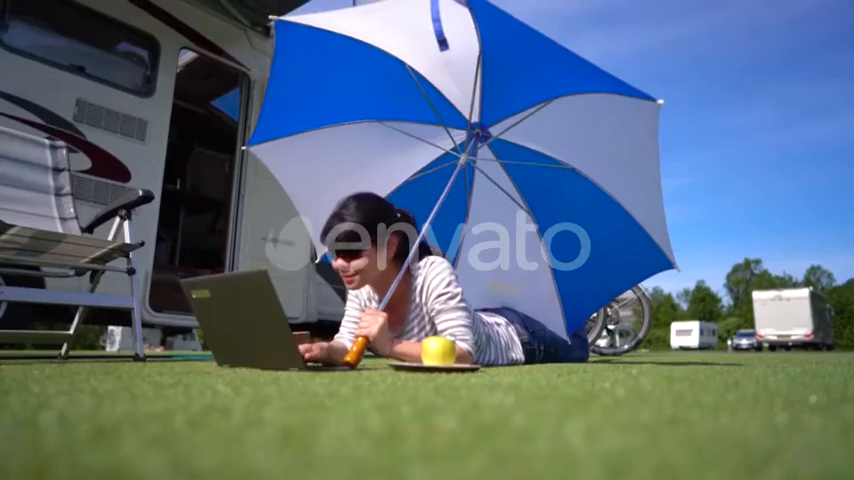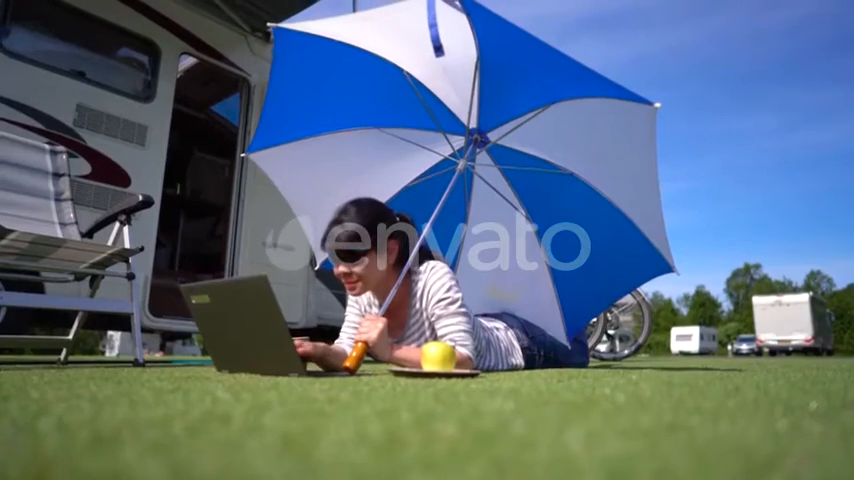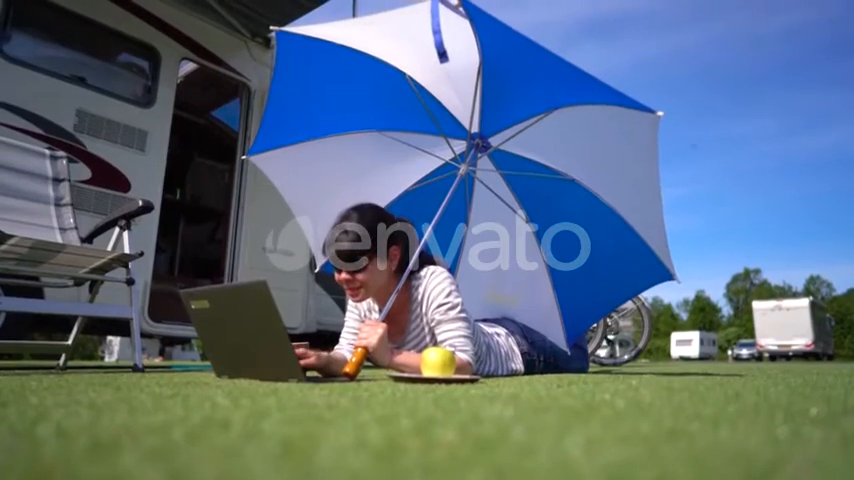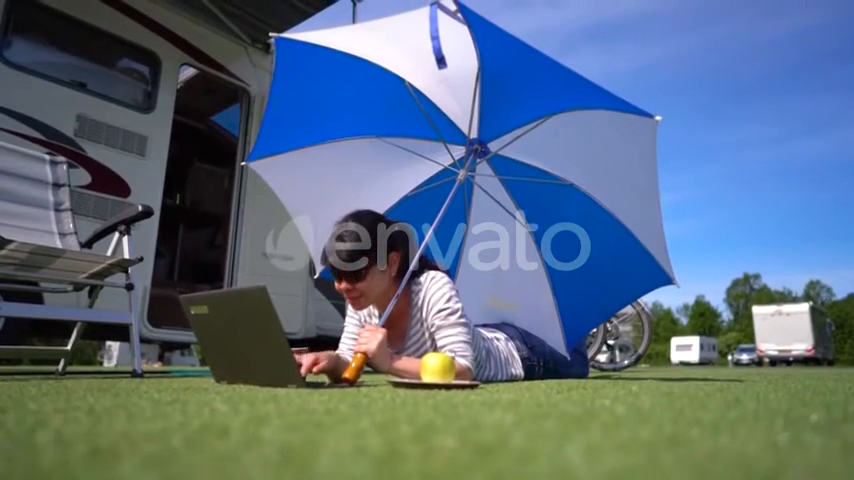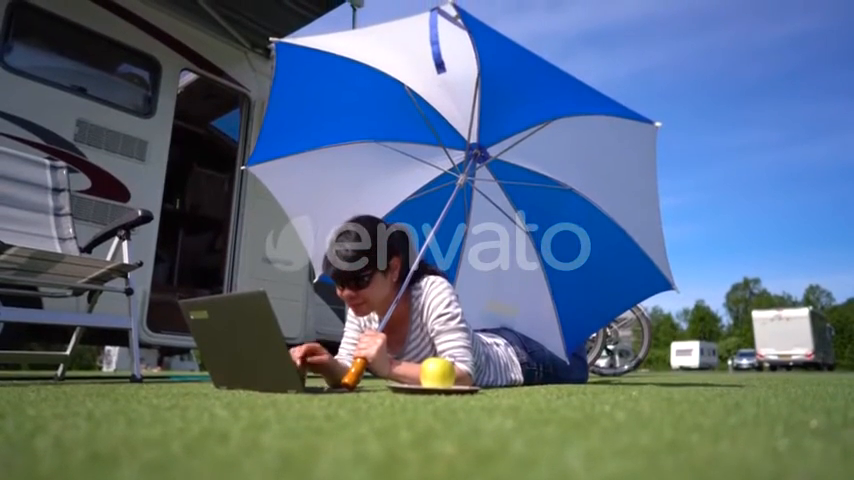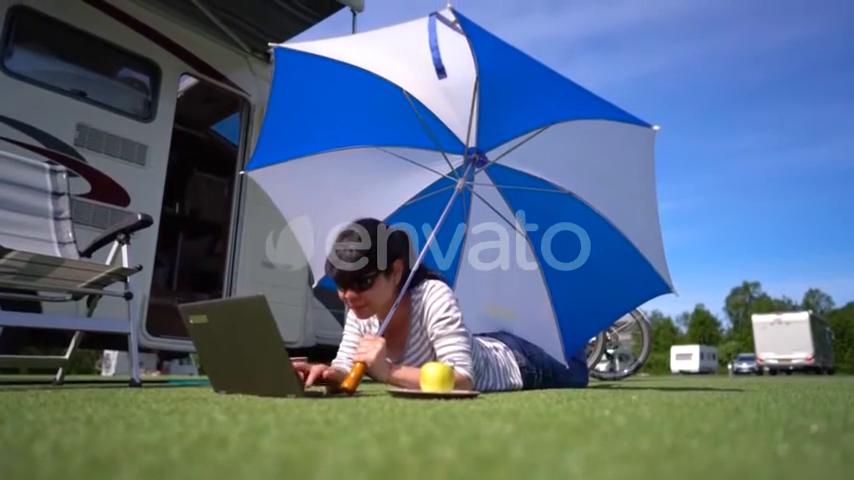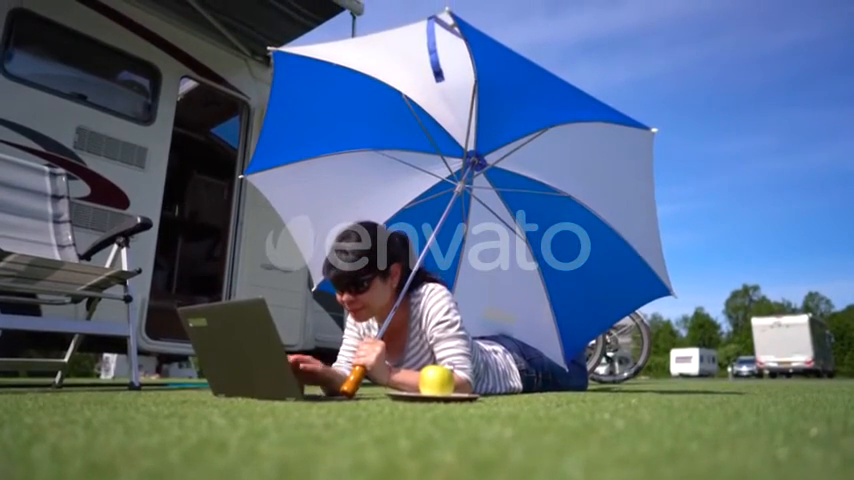
dt=0.4s
person 1, frame 1
left shoulder: (434, 273)
right shoulder: (361, 288)
left elbow: (463, 354)
right elbow: (346, 349)
left wrist: (391, 347)
right wrist: (325, 351)
left hip: (516, 339)
person 1, frame 2
left shoulder: (434, 278)
right shoulder: (361, 293)
left elbow: (463, 359)
right elbow: (345, 355)
left wrist: (391, 352)
right wrist: (321, 352)
left hip: (516, 344)
person 1, frame 3
left shoulder: (434, 283)
right shoulder: (361, 299)
left elbow: (464, 364)
right elbow: (345, 360)
left wrist: (391, 357)
right wrist: (323, 361)
left hip: (516, 349)
person 1, frame 4
left shoulder: (434, 288)
right shoulder: (360, 304)
left elbow: (463, 370)
right elbow: (347, 368)
left wrist: (391, 362)
right wrist: (331, 363)
left hip: (516, 354)
person 1, frame 5
left shoulder: (434, 293)
right shoulder: (361, 309)
left elbow: (463, 375)
right elbow: (346, 375)
left wrist: (390, 367)
right wrist: (329, 366)
left hip: (515, 359)
person 1, frame 6
left shoulder: (433, 296)
right shoulder: (359, 313)
left elbow: (462, 380)
right elbow: (343, 372)
left wrist: (389, 372)
right wrist: (328, 374)
left hip: (514, 363)
person 1, frame 7
left shoulder: (432, 300)
right shoulder: (359, 316)
left elbow: (462, 383)
right elbow: (343, 377)
left wrist: (389, 375)
right wrist: (325, 375)
left hip: (514, 366)
